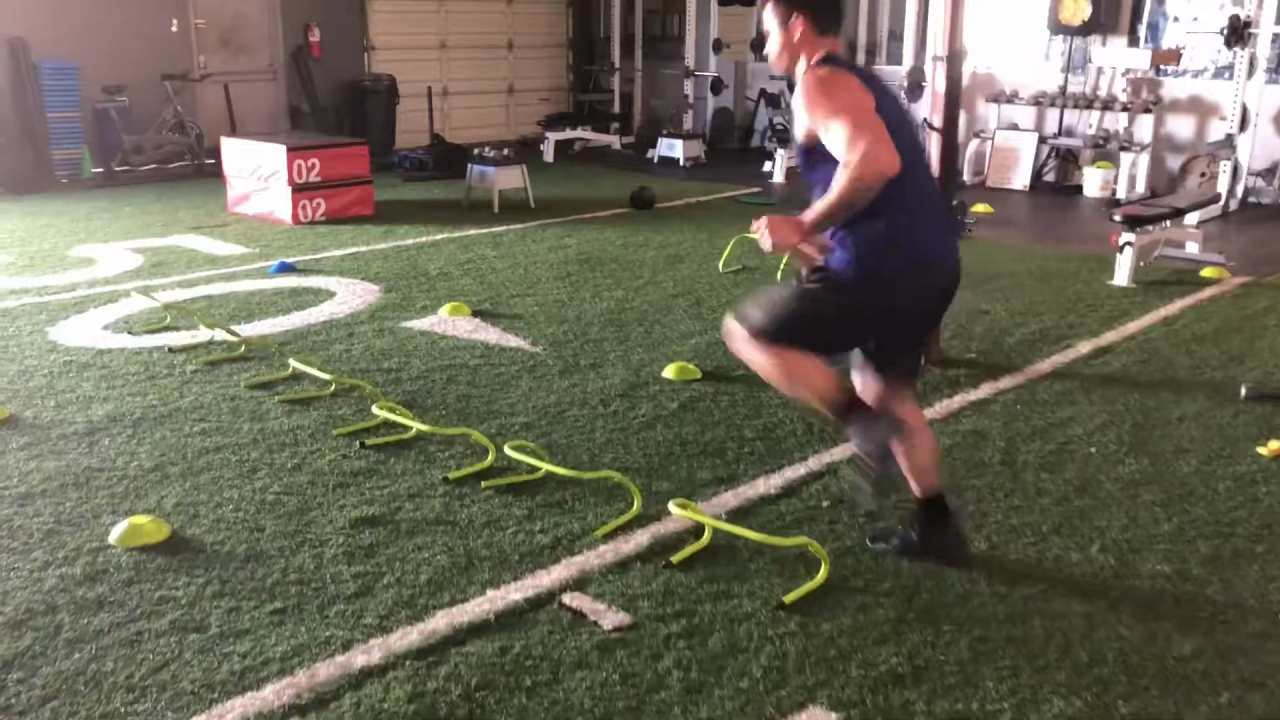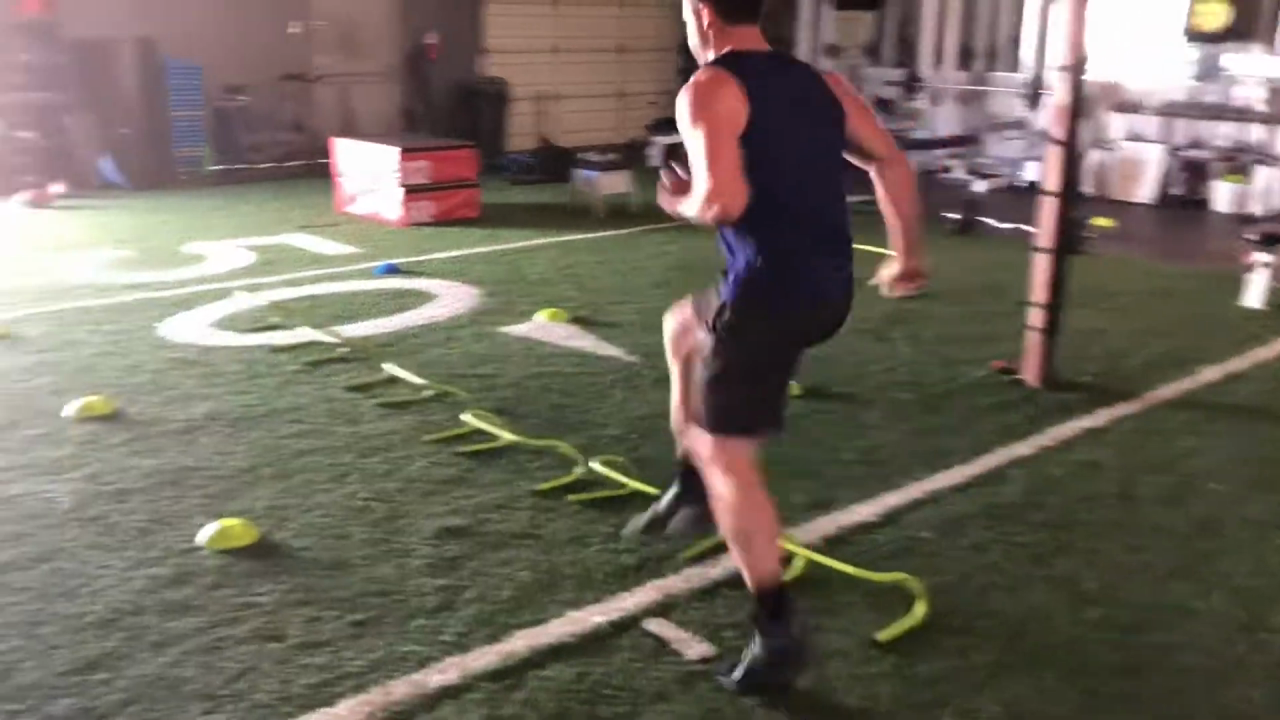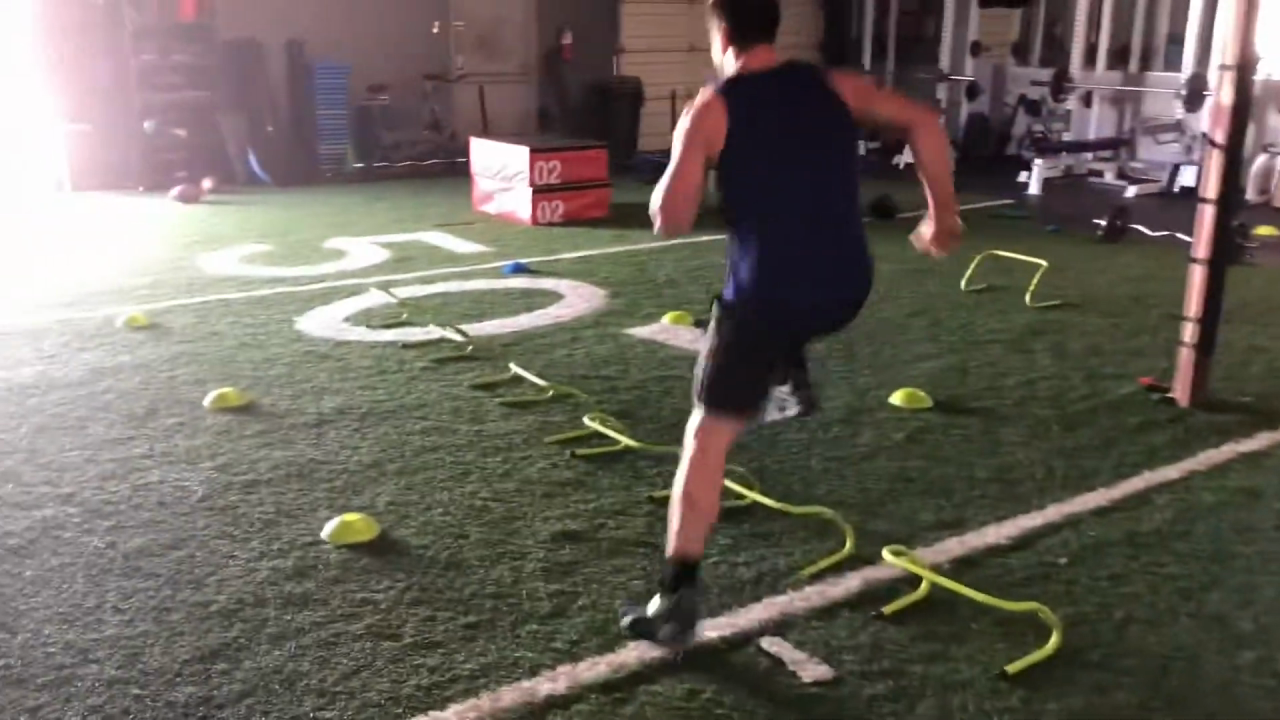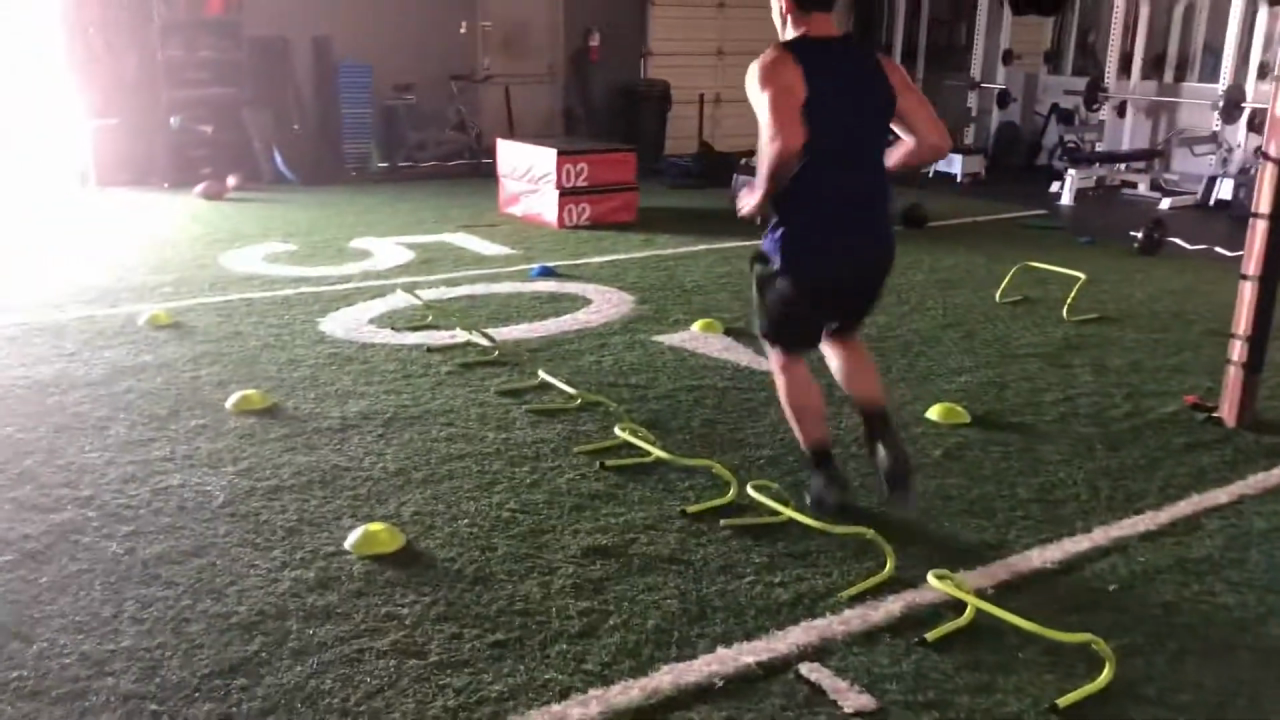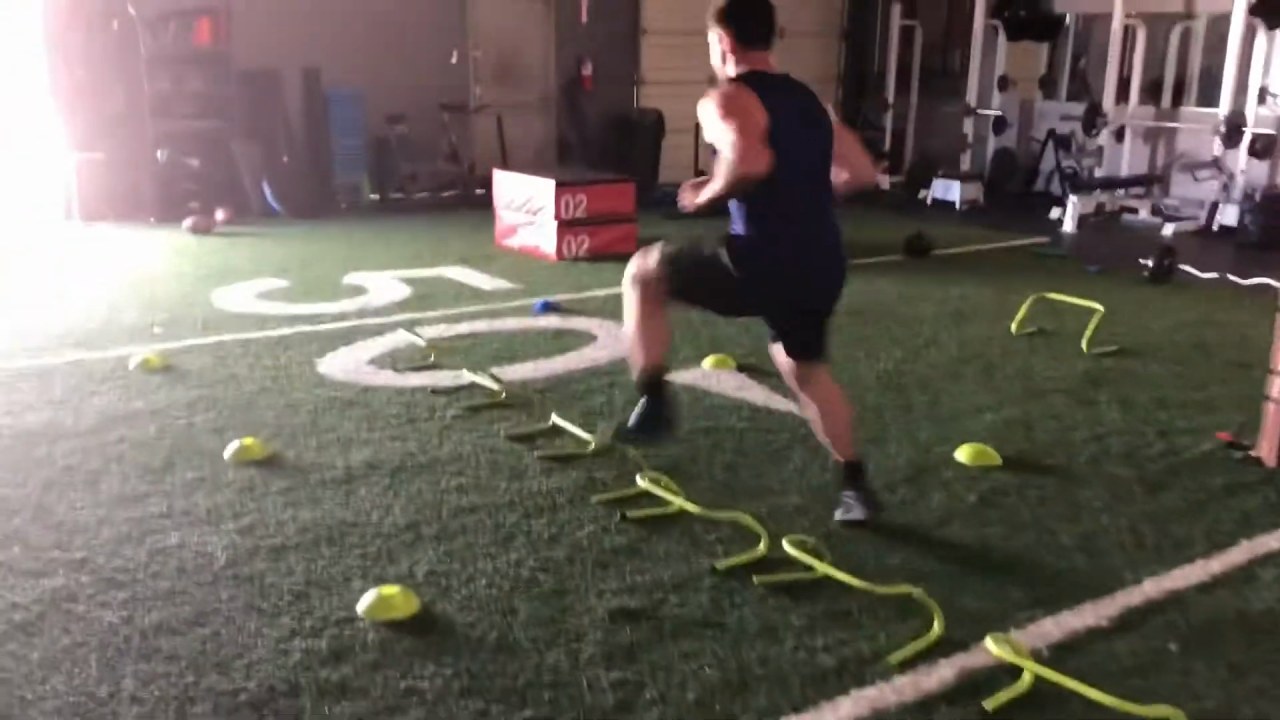
dt=0.4s
person 1, frame 1
left shoulder: (821, 87)
right shoulder: (866, 87)
left elbow: (875, 161)
left wrist: (810, 222)
right wrist: (816, 235)
left hip: (881, 270)
right hip: (936, 268)
left knee: (746, 332)
right knee: (887, 393)
left ankle: (860, 417)
right ankle: (936, 527)
person 1, frame 2
left shoulder: (708, 89)
right shoulder: (820, 83)
left elbow: (725, 201)
right elbow: (888, 161)
left wrist: (682, 202)
right wrist: (905, 251)
left hip: (769, 293)
right hip: (827, 291)
left knee: (728, 462)
right knee: (683, 332)
left ankle: (778, 634)
right ankle: (689, 487)
person 1, frame 3
left shoulder: (711, 110)
right shoulder: (835, 87)
left elbow: (668, 216)
right elbow: (925, 123)
left wrist: (689, 164)
right wrist: (941, 211)
left hip: (767, 293)
right hip: (846, 289)
left knee: (706, 440)
left ankle: (675, 597)
right ankle: (790, 379)
person 1, frame 4
left shoulder: (774, 67)
right shoulder: (878, 66)
left elbow: (784, 141)
right elbow: (934, 139)
left wrist: (760, 194)
left hip: (804, 252)
right hip: (872, 247)
left knee: (786, 358)
right knee: (842, 337)
left ankle: (827, 476)
right ankle: (884, 442)
person 1, frame 5
left shoulder: (724, 98)
right shoulder: (809, 100)
left elbow: (748, 159)
right elbow: (861, 170)
left wrist: (706, 194)
left hip: (760, 263)
right hip: (823, 267)
left knee: (642, 275)
right knee: (808, 370)
left ankle: (653, 403)
right ankle: (855, 485)
